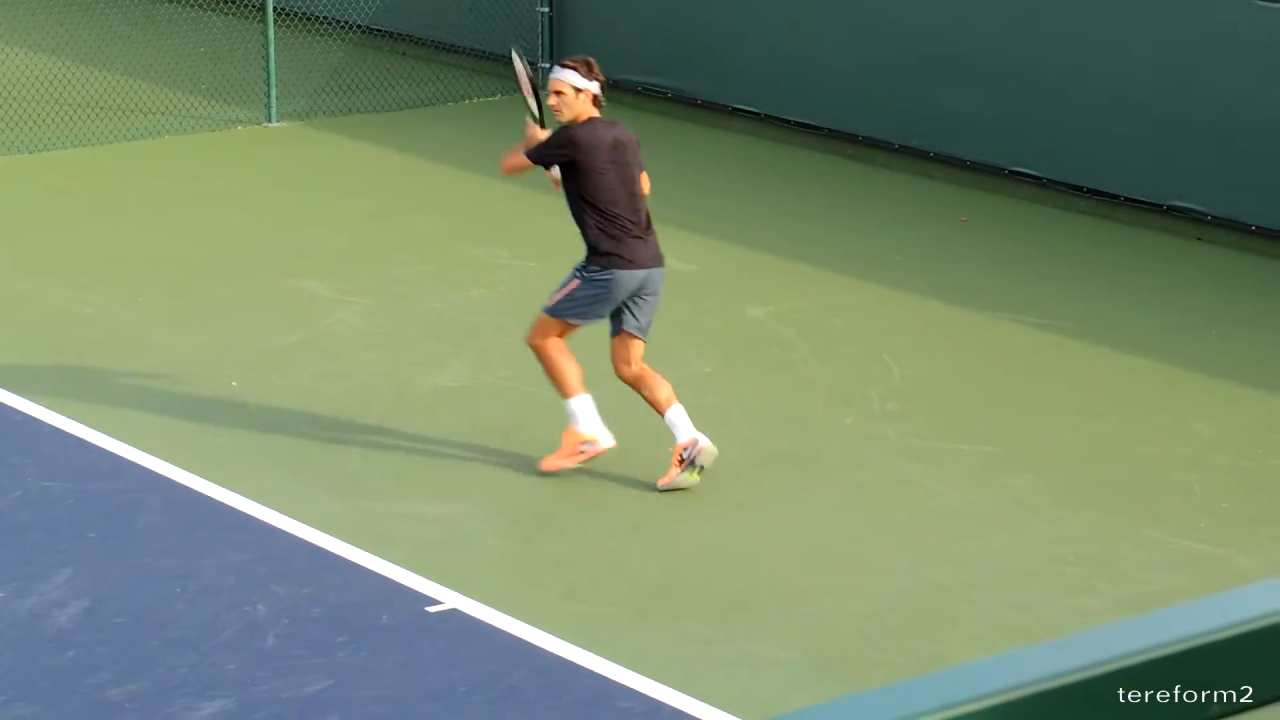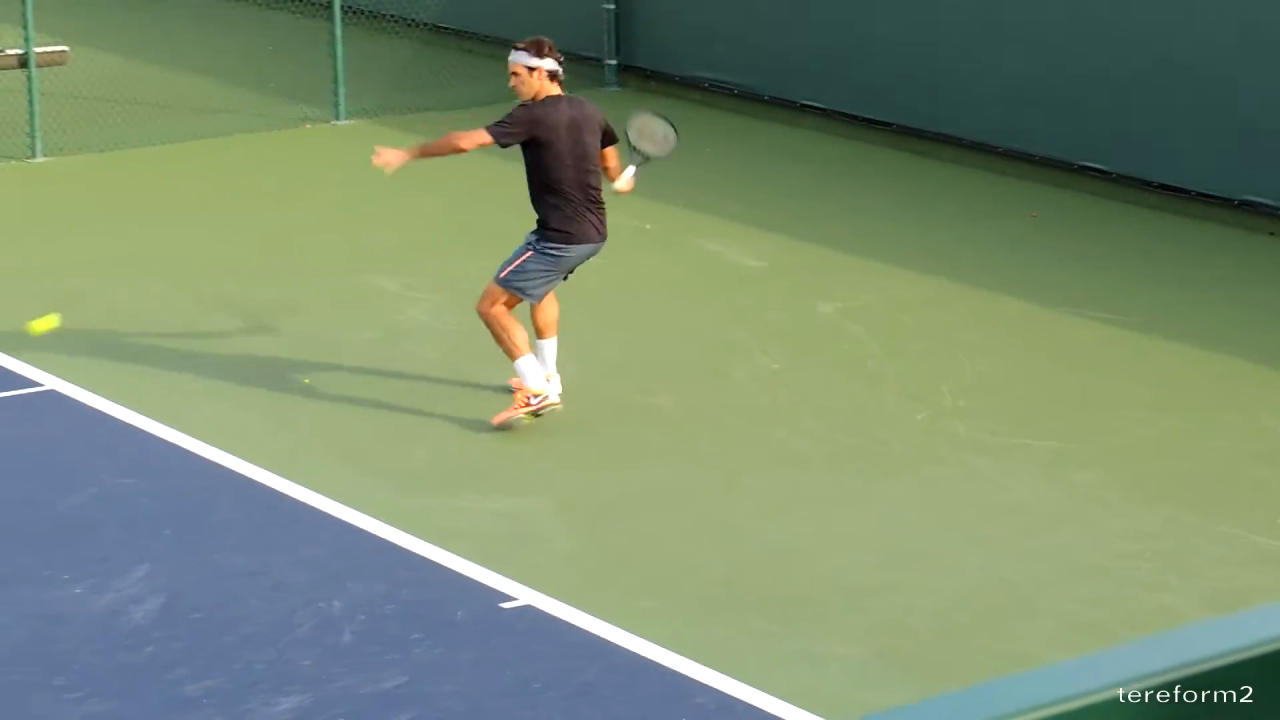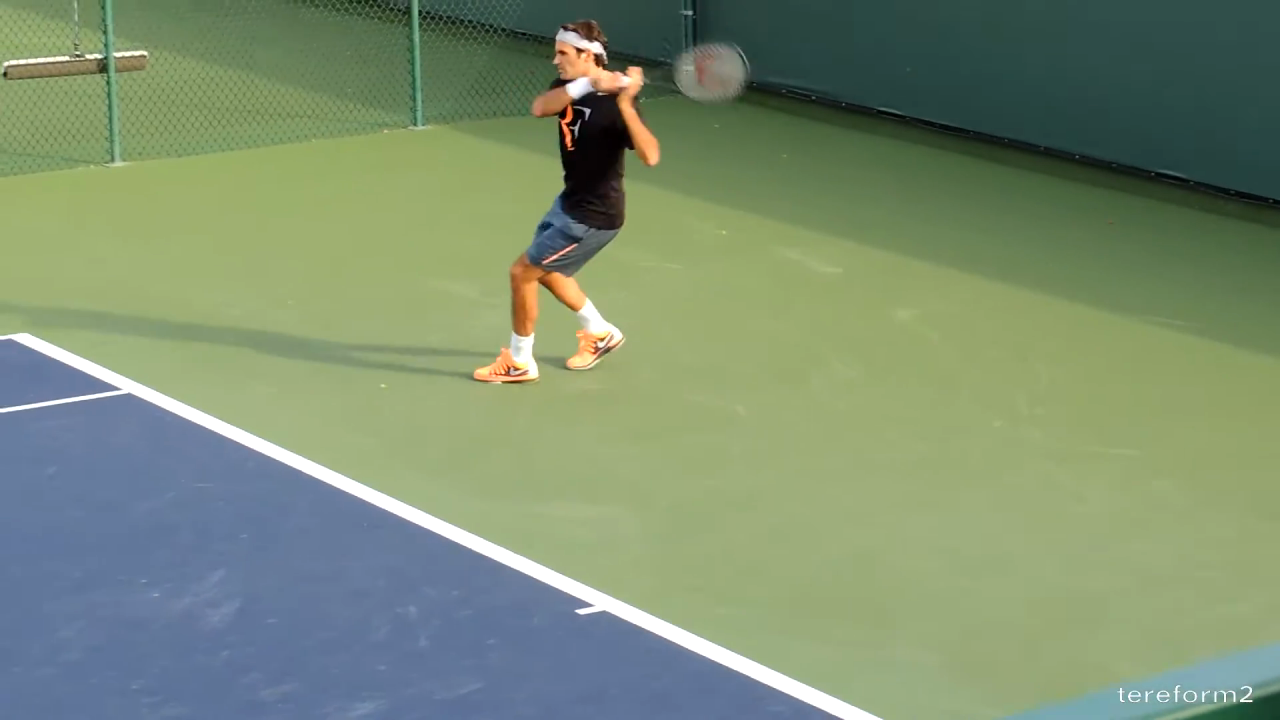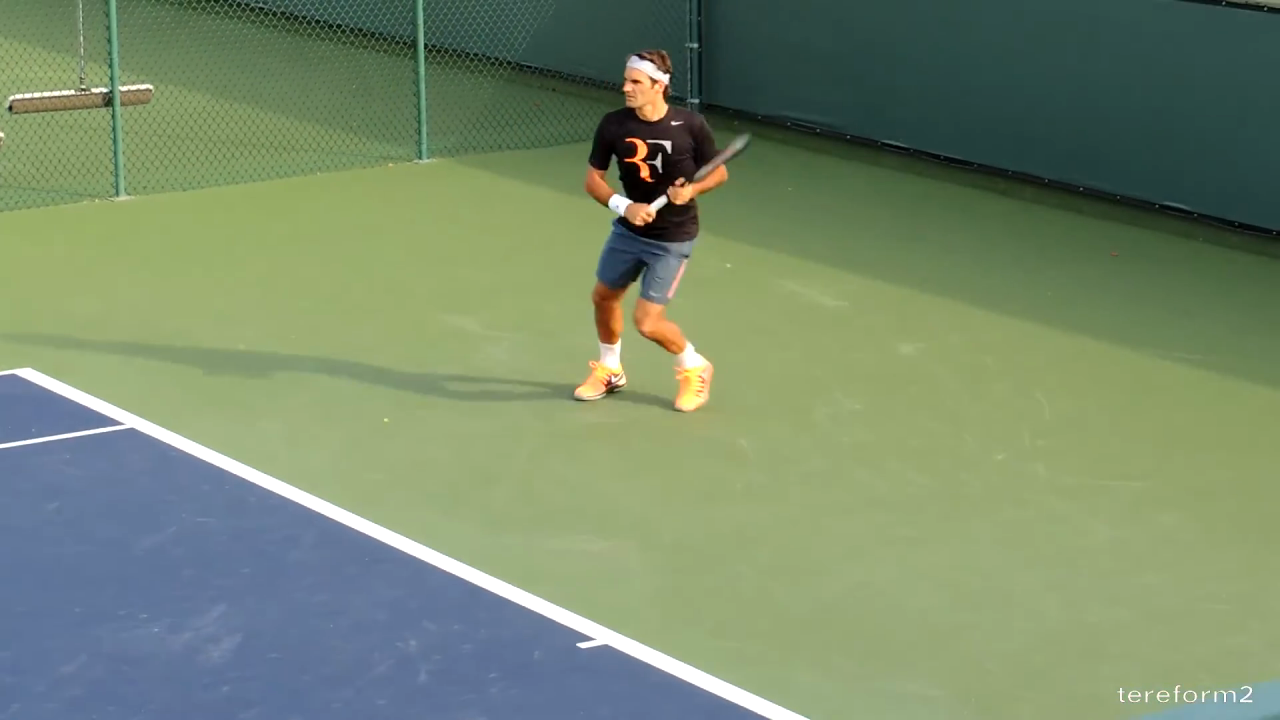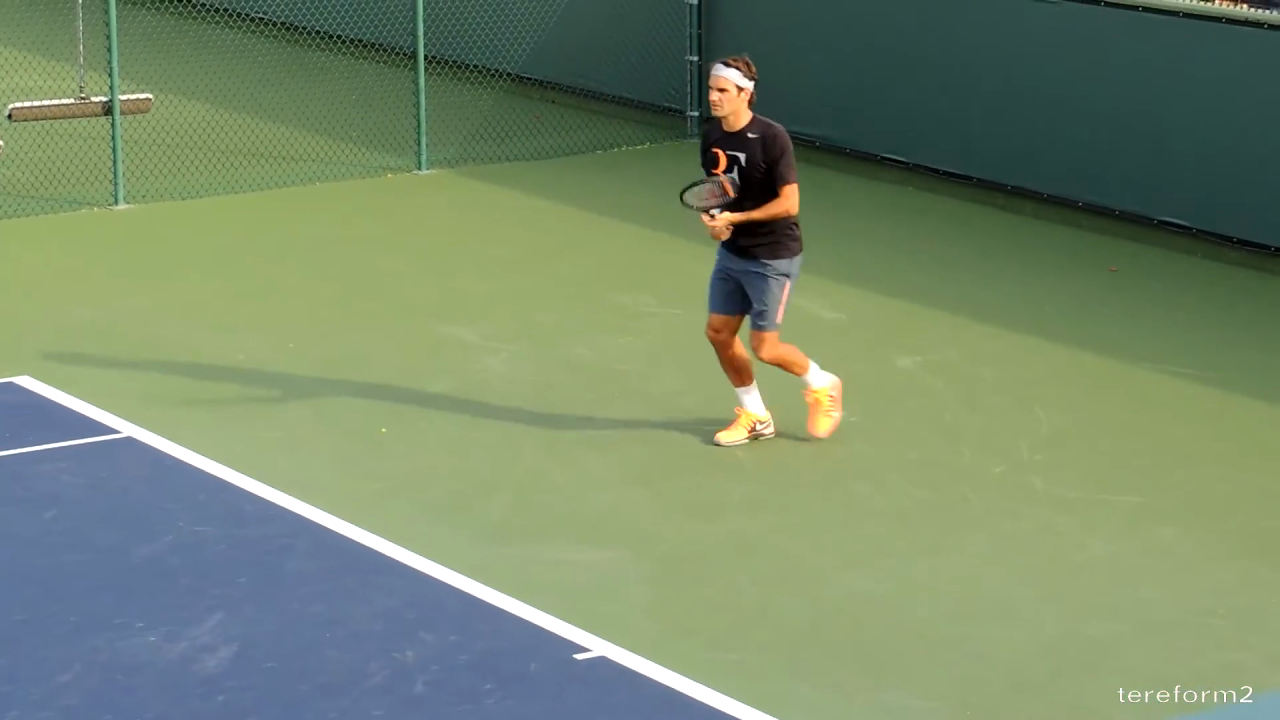
dt=0.4s
person 1, frame 1
left shoulder: (570, 138)
right shoulder: (622, 133)
left elbow: (509, 164)
left wrist: (535, 140)
left hip: (612, 267)
right hip: (649, 266)
left knee: (543, 336)
right knee: (628, 364)
left ankle: (589, 431)
right ankle: (690, 446)
person 1, frame 2
left shoulder: (533, 115)
right shoulder: (587, 109)
left elbow: (466, 142)
right elbow: (611, 160)
left wrist: (410, 153)
right wrist: (620, 179)
left hip: (561, 238)
right hip: (592, 233)
left knee: (491, 306)
right knee: (537, 288)
left ankle: (536, 385)
right ankle: (545, 378)
person 1, frame 3
left shoulder: (619, 99)
right shoulder: (568, 85)
left elbow: (650, 157)
right elbow: (540, 108)
left wrist: (626, 107)
right wrist: (585, 85)
left hip: (593, 218)
right hip: (569, 202)
left knee: (522, 274)
right knee: (546, 272)
left ankle: (518, 361)
right ankle: (599, 333)
person 1, frame 4
left shoulder: (691, 124)
right shoulder: (613, 124)
left elbow: (720, 172)
right elbow: (592, 179)
left wrist: (692, 191)
right wrist: (620, 205)
left hip: (674, 239)
right hip: (629, 231)
left knee: (649, 324)
right knee: (602, 299)
left ankle: (696, 368)
right ankle: (609, 370)
person 1, frame 5
left shoulder: (771, 137)
right shoulder: (711, 134)
left elbow: (788, 204)
left wrist: (734, 218)
right wrist: (717, 219)
left hip: (774, 256)
right hip: (732, 252)
left knee: (766, 349)
right knee: (720, 336)
left ankle: (820, 384)
right ankle: (755, 416)
